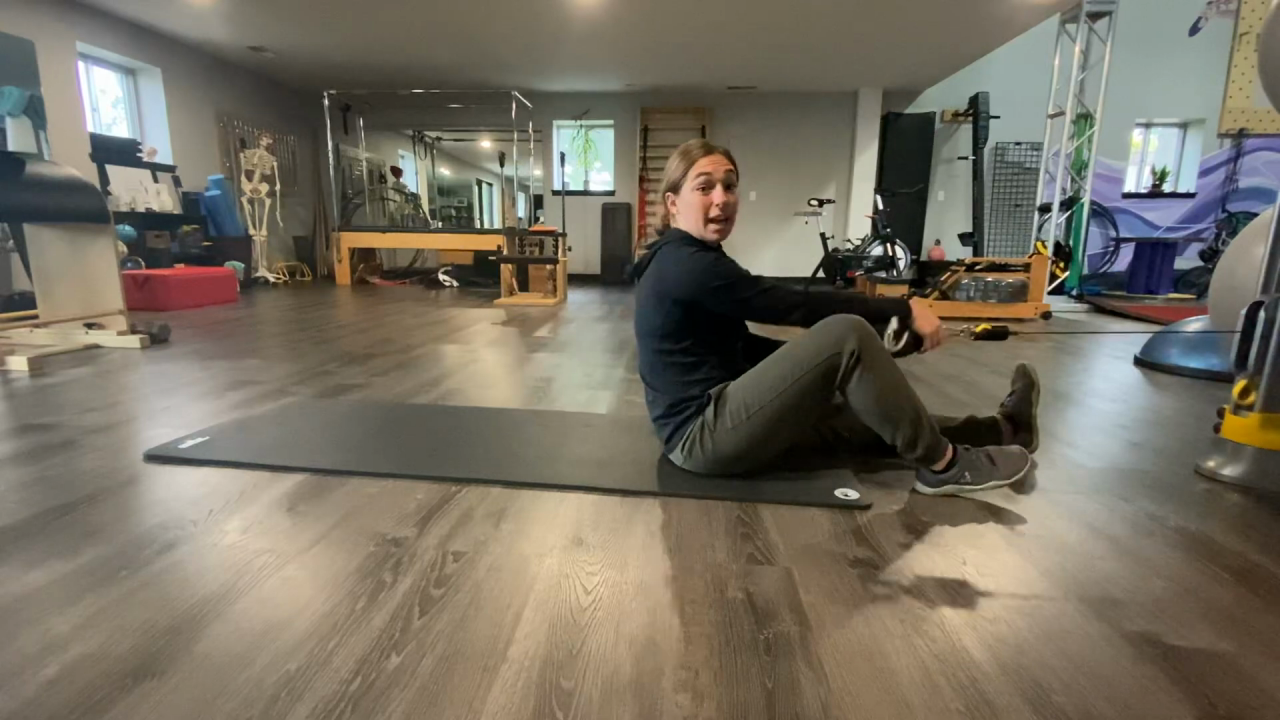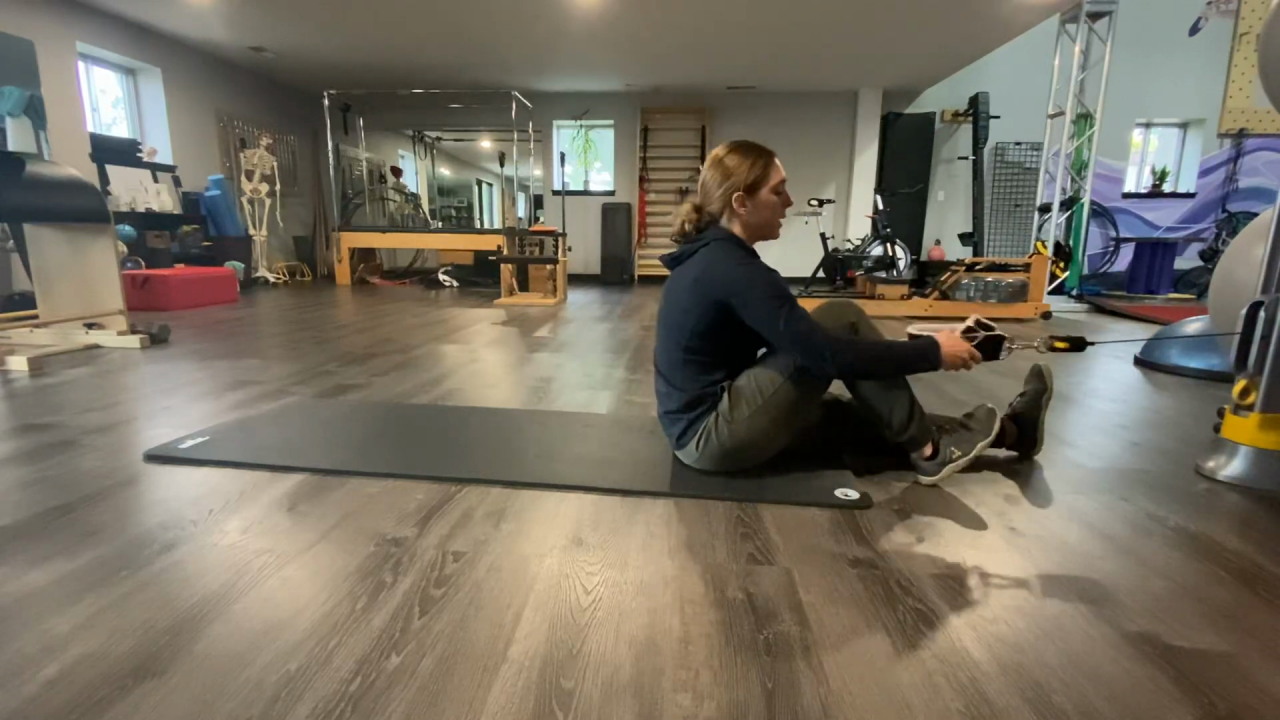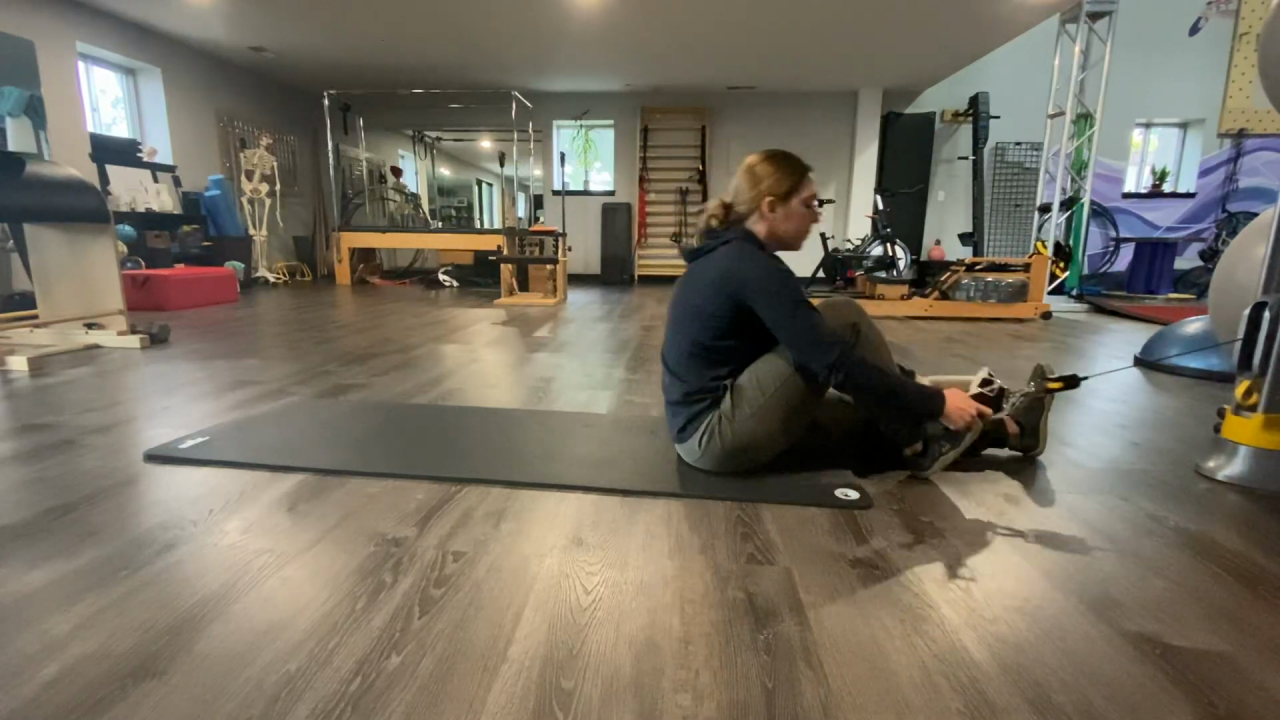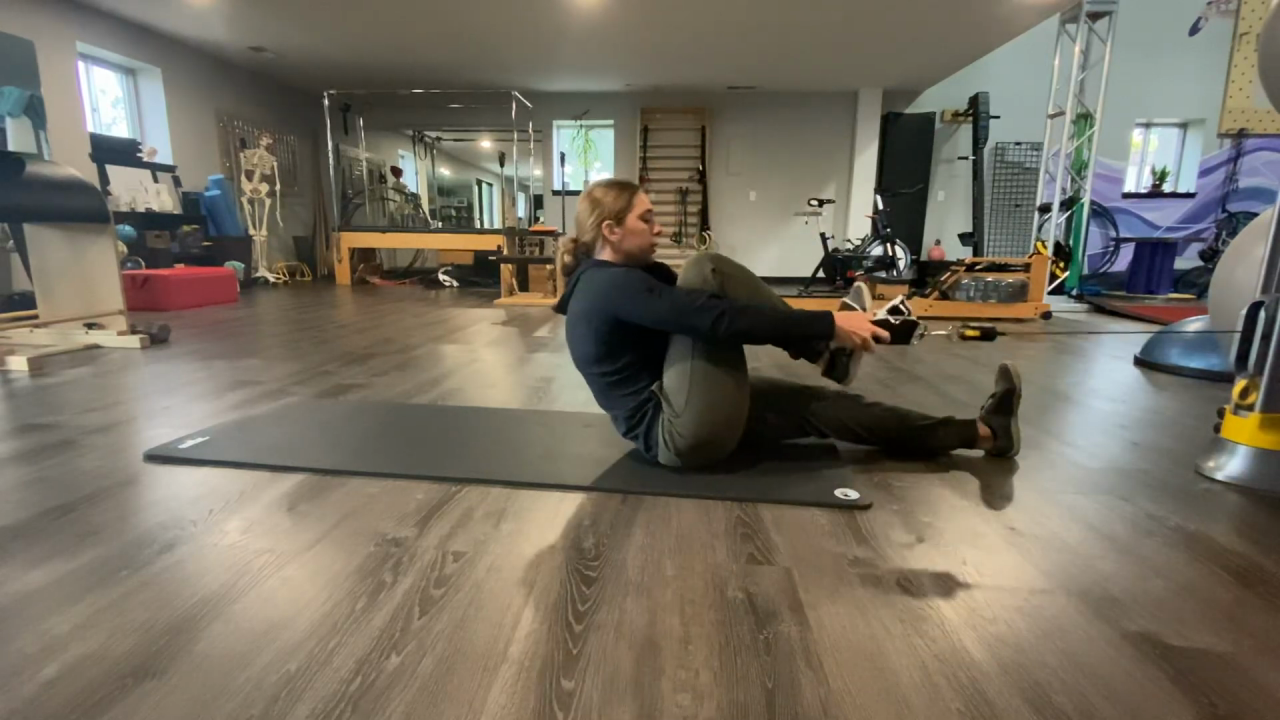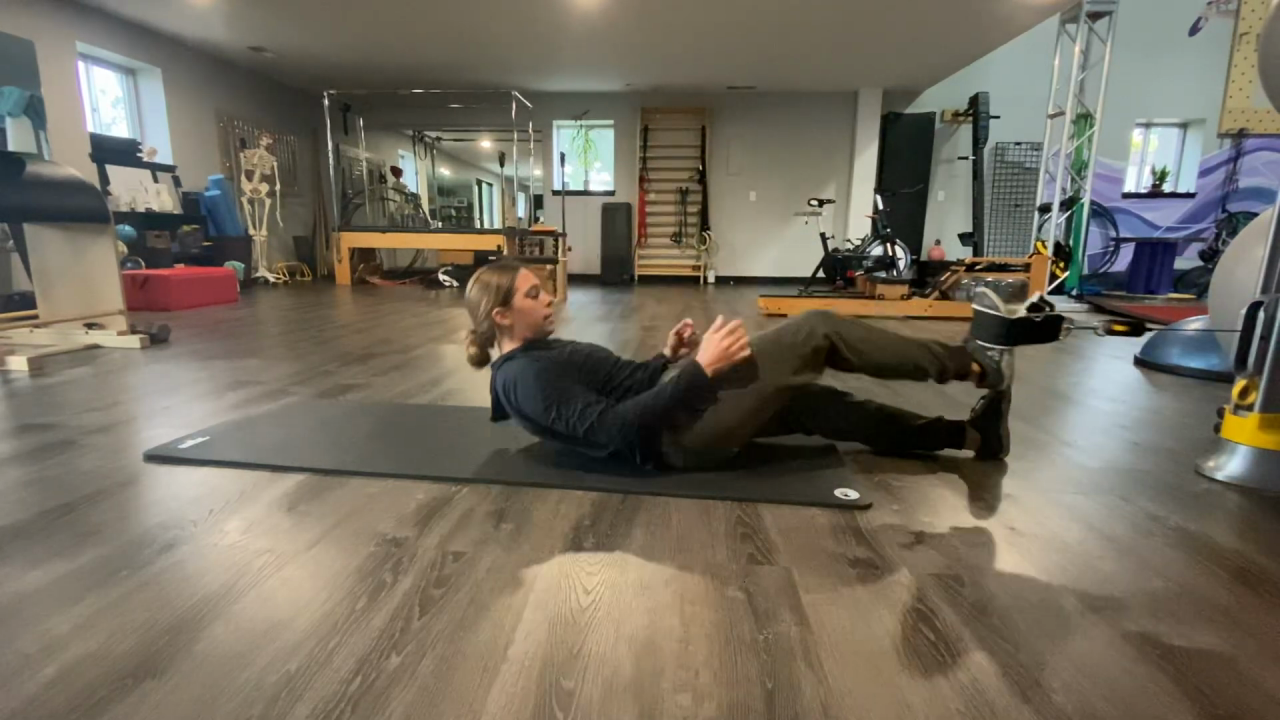
dt=1s
person 1, frame 1
left shoulder: (689, 259)
right shoulder: (692, 267)
left elbow: (739, 345)
right elbow: (797, 305)
left wrist: (813, 359)
right wrist: (902, 311)
left hip: (713, 417)
right hip: (702, 436)
right knee: (846, 334)
left ankle: (998, 429)
right ankle: (942, 464)
person 1, frame 2
left shoulder: (709, 255)
right shoulder: (735, 269)
left elbow: (794, 343)
right elbow: (832, 355)
left wrist: (893, 351)
right wrist: (932, 351)
left hip: (704, 425)
right hip: (714, 436)
left knee: (866, 413)
right knee: (842, 318)
left ankle: (1007, 431)
right ankle: (929, 449)
person 1, frame 3
left shoulder: (731, 256)
right shoulder: (753, 268)
left elbow: (812, 348)
right elbow: (834, 363)
left wrist: (908, 381)
right wrist: (934, 402)
left hip: (710, 423)
right hip: (716, 436)
left knee: (869, 414)
right knee: (841, 317)
left ankle: (1008, 431)
right ankle: (921, 445)
person 1, frame 4
left shoulder: (619, 277)
right shoulder: (615, 287)
left elbow: (696, 309)
right elbow: (718, 318)
right wrist: (826, 326)
left hip: (682, 419)
right hip: (684, 435)
left knee: (821, 403)
right knee: (707, 271)
left ankle: (980, 432)
right ankle: (822, 354)
person 1, frame 5
left shoulder: (537, 356)
right shoulder: (529, 379)
right elbow: (619, 429)
left wrist: (668, 357)
right wrist: (701, 369)
left hip: (679, 405)
right hip: (682, 434)
left knee: (814, 403)
right knee: (818, 332)
left ankle: (967, 433)
right ankle: (972, 365)
